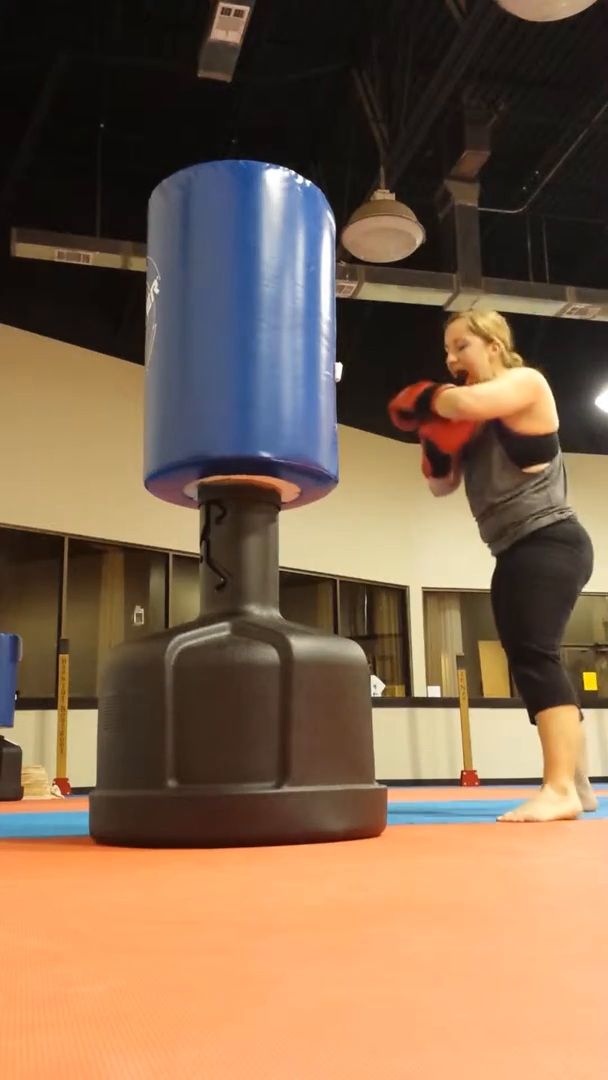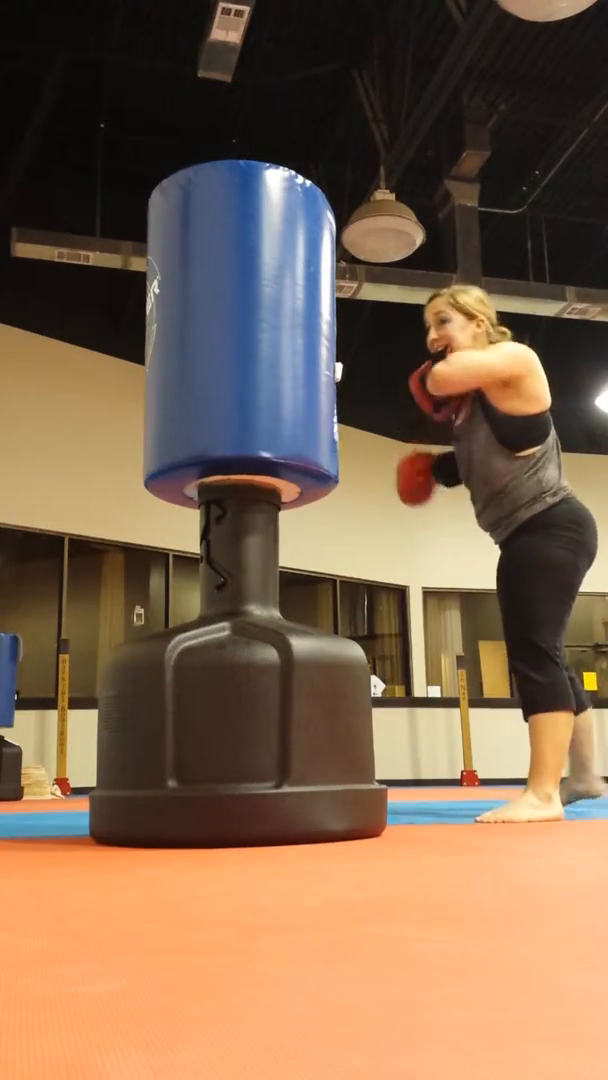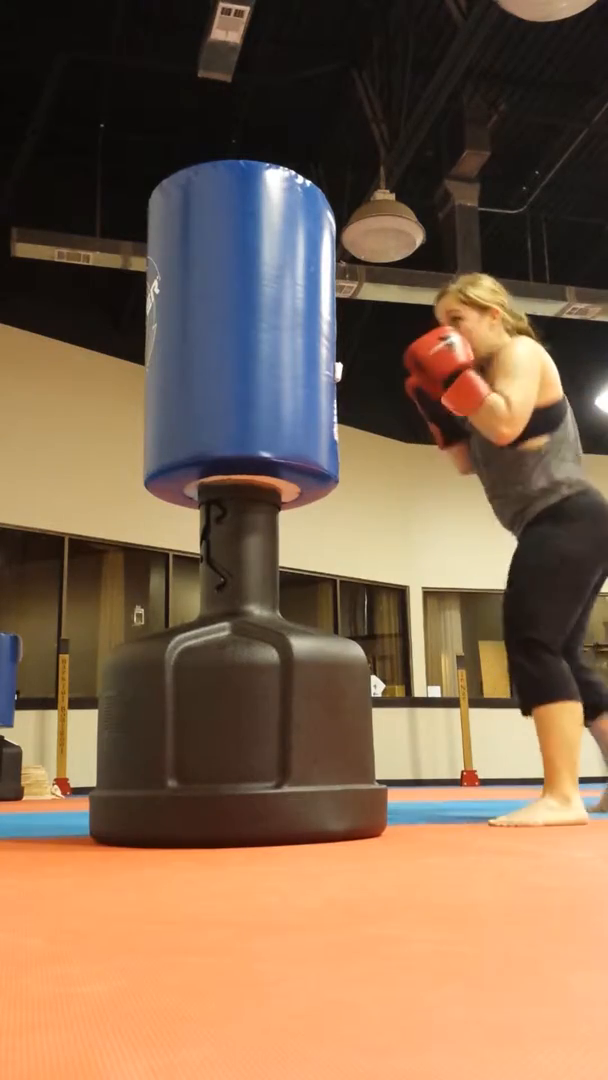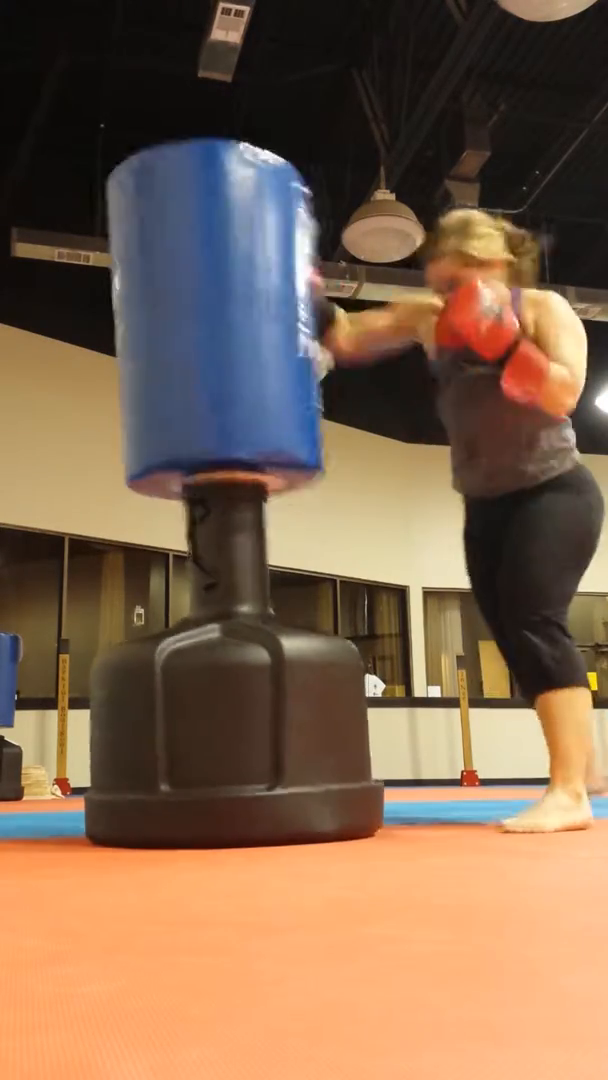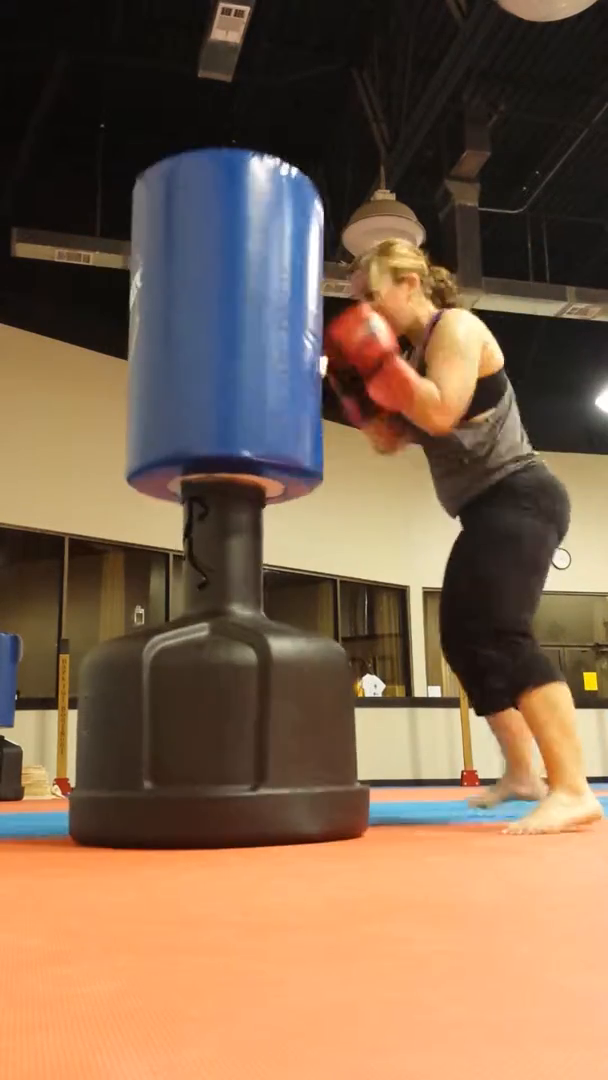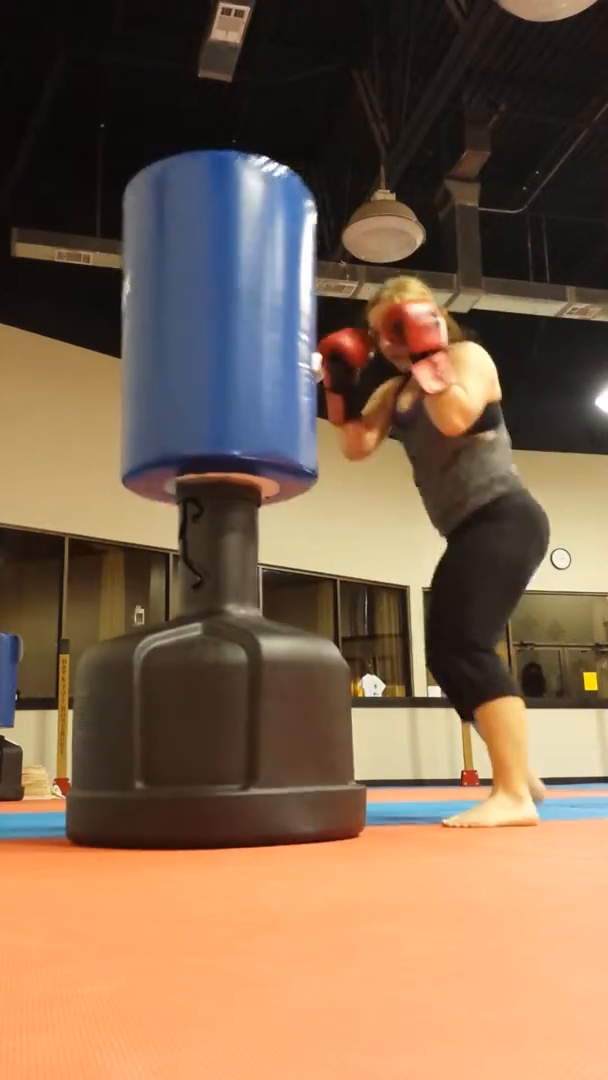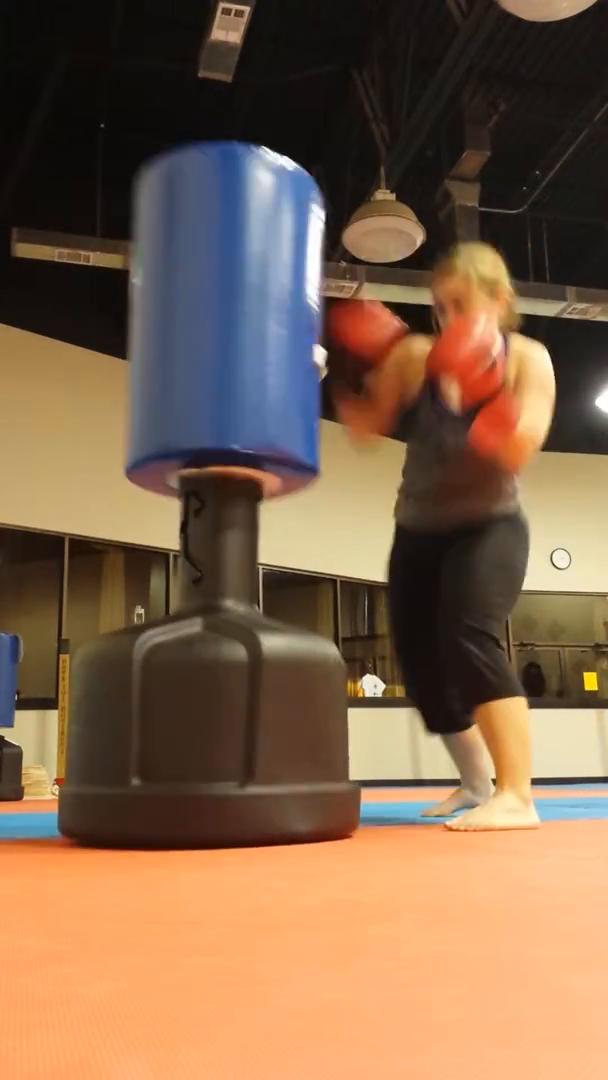
dt=0.7s
person 1, frame 1
left shoulder: (526, 383)
right shoulder: (474, 421)
left elbow: (465, 402)
right elbow: (440, 484)
left wrist: (427, 397)
left hip: (549, 545)
right hip: (519, 552)
left knee: (534, 656)
right knee: (537, 661)
left ankle: (559, 789)
right ankle: (577, 787)
person 1, frame 2
left shoulder: (514, 359)
right shoulder: (472, 394)
left elbow: (444, 376)
left wrist: (427, 385)
right wrist: (442, 469)
left hip: (550, 530)
right hip: (524, 538)
left knee: (534, 652)
right knee: (541, 655)
left ankle: (542, 793)
person 1, frame 3
left shoulder: (521, 353)
right shoulder: (481, 375)
left elbow: (504, 427)
right elbow: (466, 460)
left wrist: (457, 377)
right wrist: (437, 408)
right hip: (559, 529)
left knee: (531, 640)
right knee: (562, 656)
left ankle: (562, 795)
person 1, frame 4
left shoulder: (545, 309)
right shoulder: (433, 318)
right elbow: (349, 342)
left wrist: (502, 345)
right wrist: (318, 310)
left hip: (555, 493)
right hip: (488, 506)
left knee: (536, 623)
right knee: (519, 636)
person 1, frame 5
left shoulder: (457, 326)
right shoulder: (413, 349)
left elbow: (442, 413)
right elbow: (386, 441)
left wrist: (382, 361)
right wrist: (353, 386)
left hip: (518, 498)
right hip: (486, 511)
left knee: (501, 632)
right knee: (463, 639)
right ankle: (520, 773)
person 1, frame 6
left shoulder: (467, 356)
right shoulder: (397, 390)
left elbow: (455, 420)
right elbow: (356, 448)
left wrist: (428, 353)
right wrist: (339, 387)
left hip: (503, 519)
right hip: (473, 530)
left knee: (464, 644)
right knee: (450, 652)
left ankle: (513, 794)
right ankle: (521, 780)
person 1, frame 7
left shoulder: (528, 359)
right shoulder: (416, 353)
left elbow: (518, 449)
right elbow: (361, 424)
left wrist: (485, 382)
right wrist: (366, 371)
left hip: (489, 530)
right hip: (418, 533)
left knee: (469, 642)
right knee: (423, 673)
left ankle: (516, 798)
right ankle: (475, 782)
